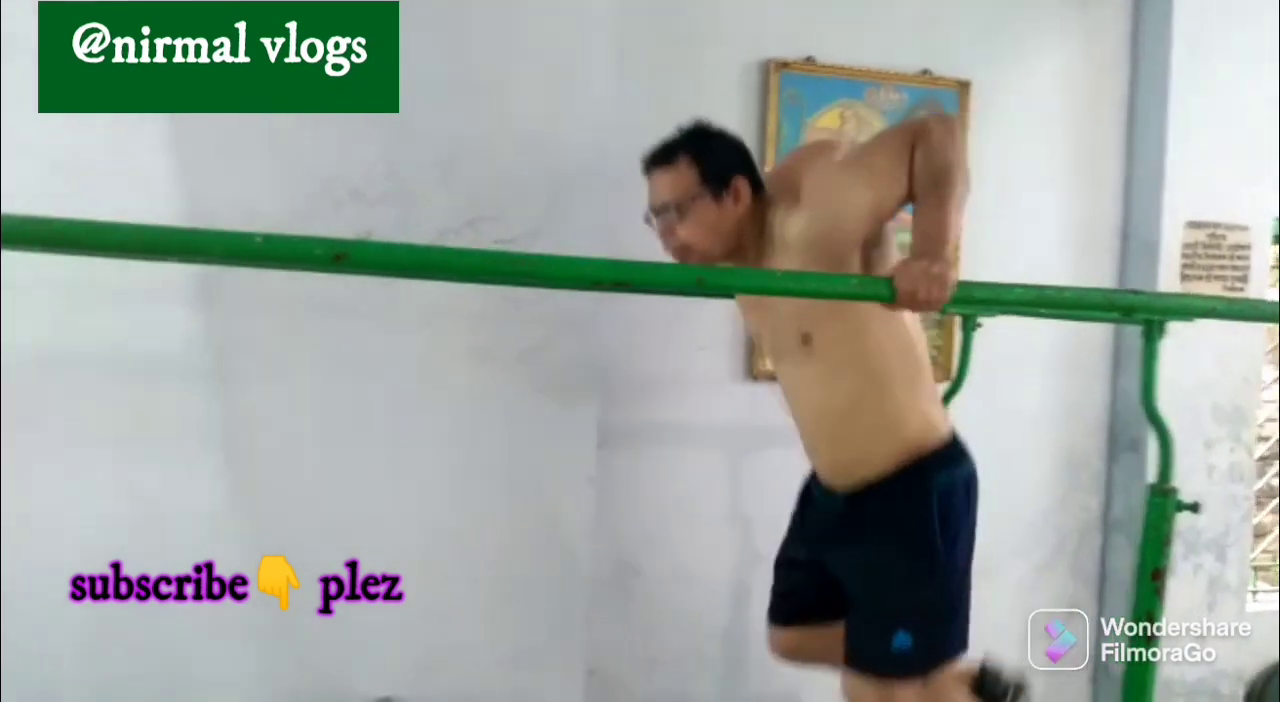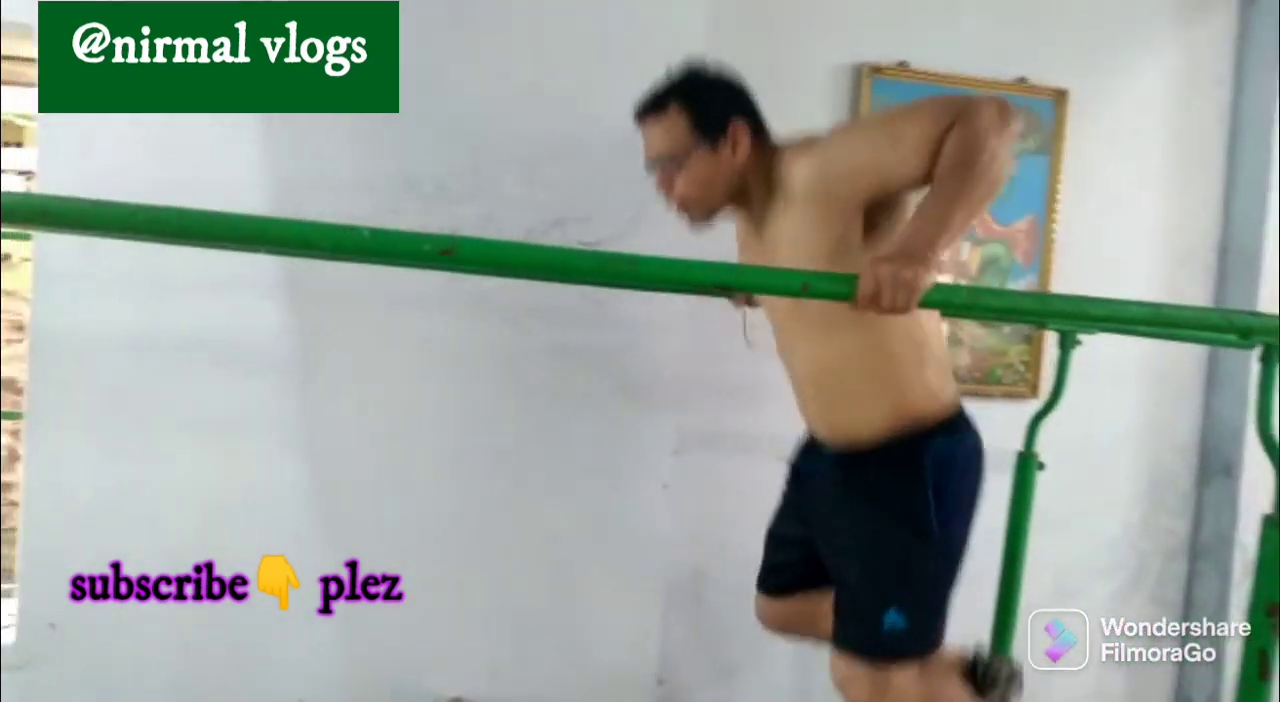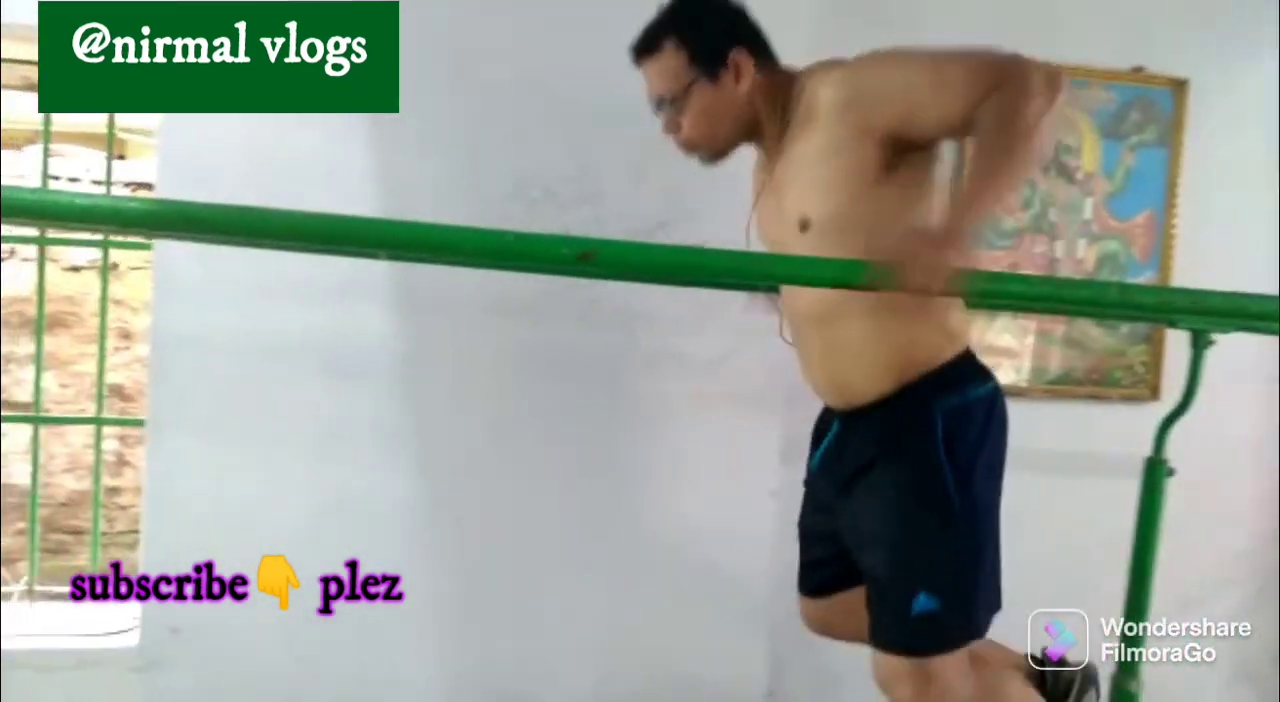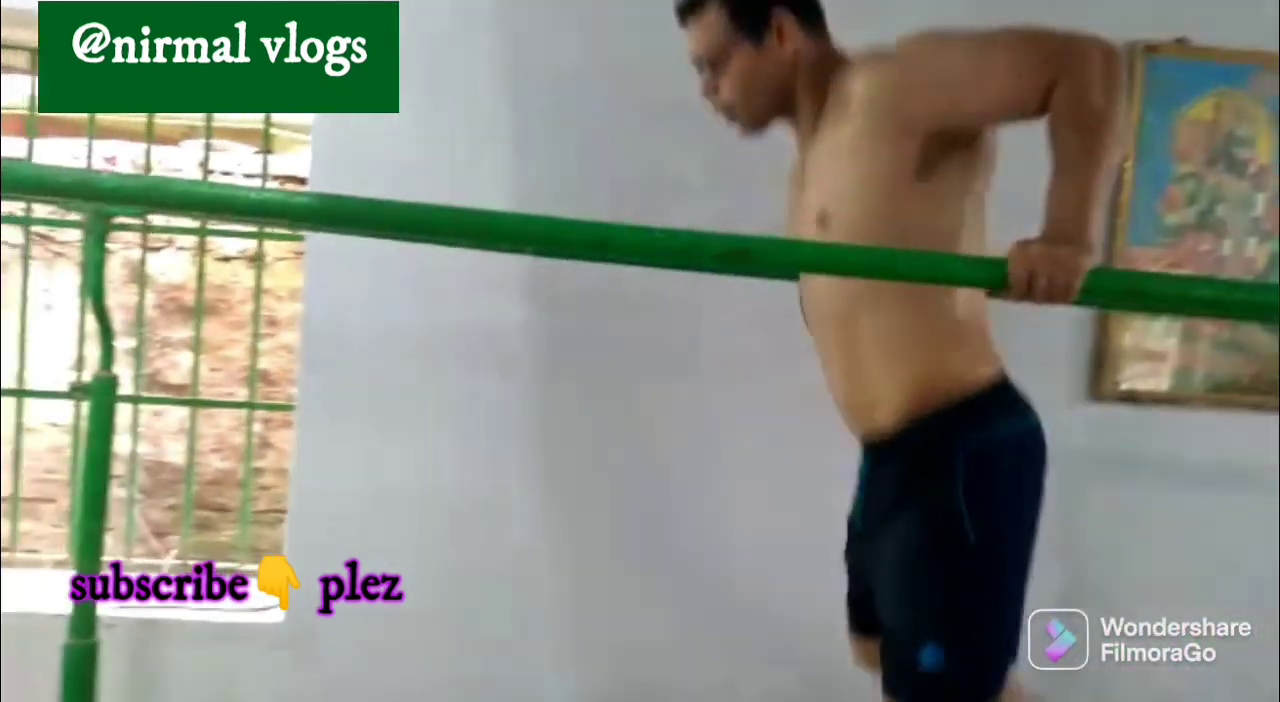
dt=0.5s
person 1, frame 1
left shoulder: (816, 222)
right shoulder: (747, 245)
left elbow: (933, 136)
right elbow: (820, 151)
left wrist: (935, 254)
left hip: (915, 491)
right hip: (834, 493)
right knee: (795, 637)
person 1, frame 2
left shoulder: (821, 174)
right shoulder: (759, 201)
left elbow: (986, 120)
left wrist: (921, 249)
left hip: (917, 461)
right hip: (836, 459)
right knee: (783, 608)
person 1, frame 3
left shoulder: (847, 98)
right shoulder: (774, 148)
left elbow: (1026, 81)
left wrist: (954, 228)
left hip: (931, 424)
right hip: (850, 431)
right knee: (829, 608)
person 1, frame 4
left shoulder: (886, 90)
right shoulder: (822, 127)
left elbow: (1091, 63)
left wrist: (1069, 233)
left hip: (963, 457)
right hip: (898, 457)
